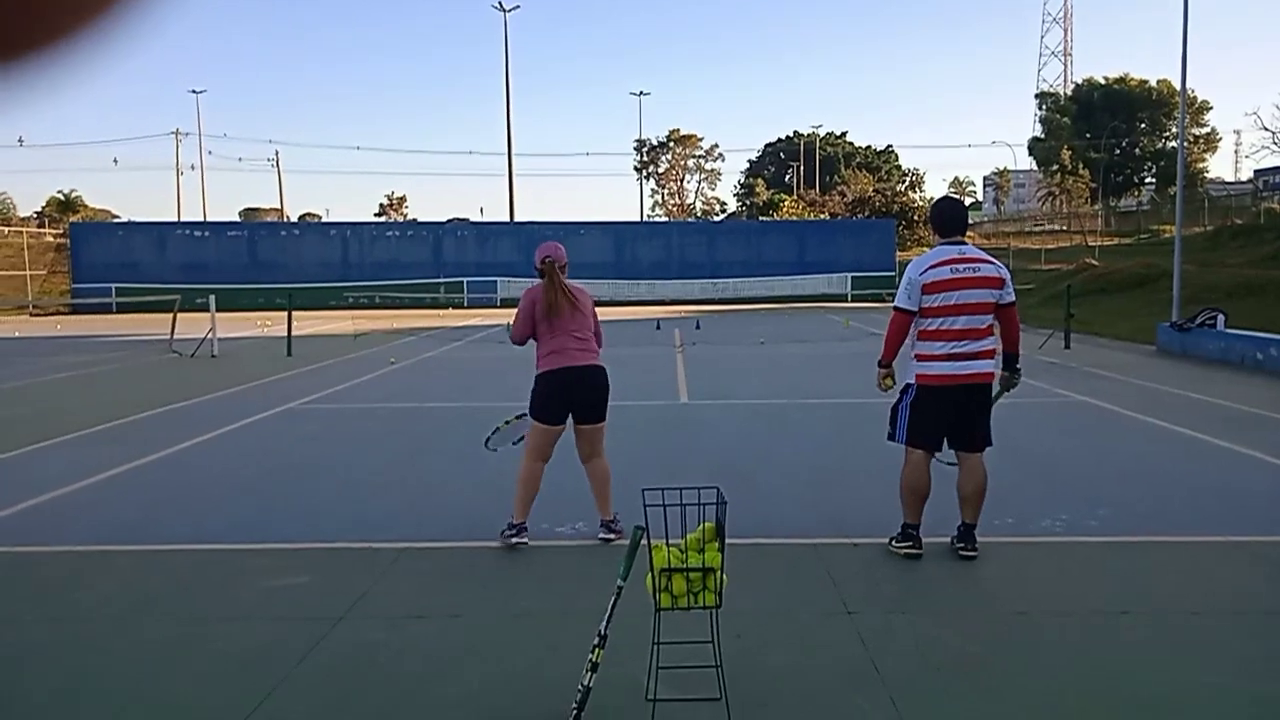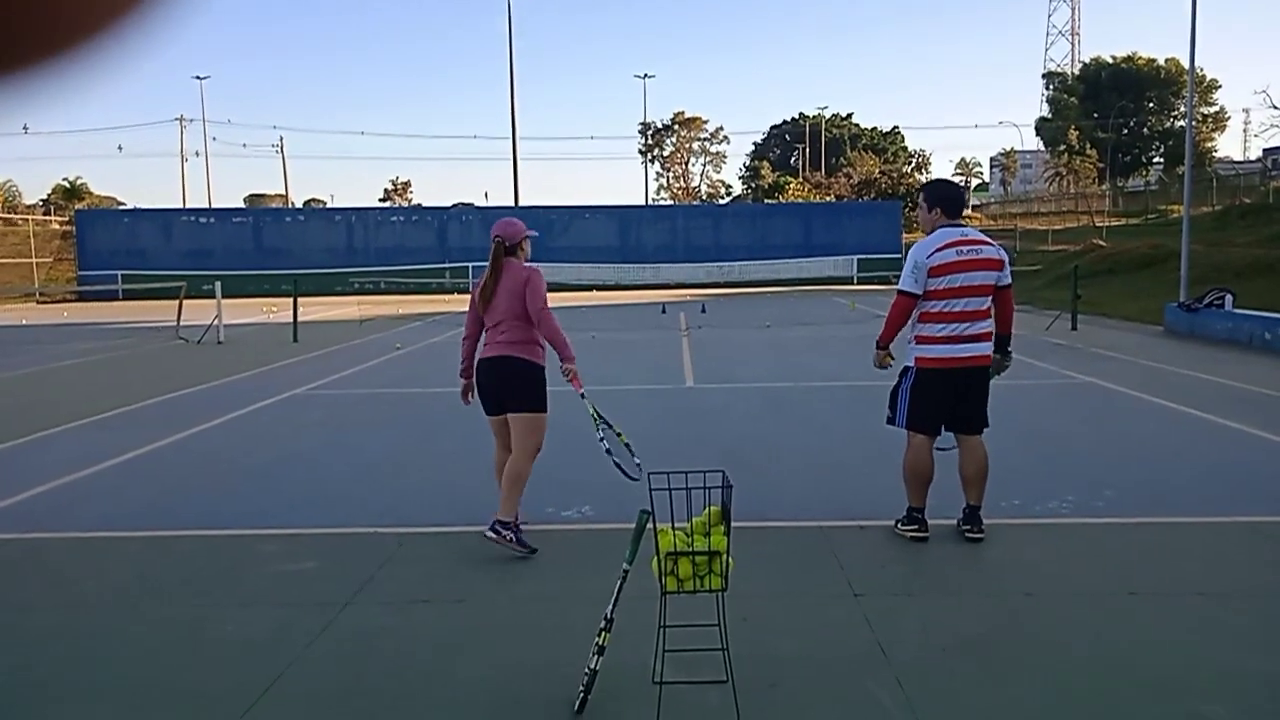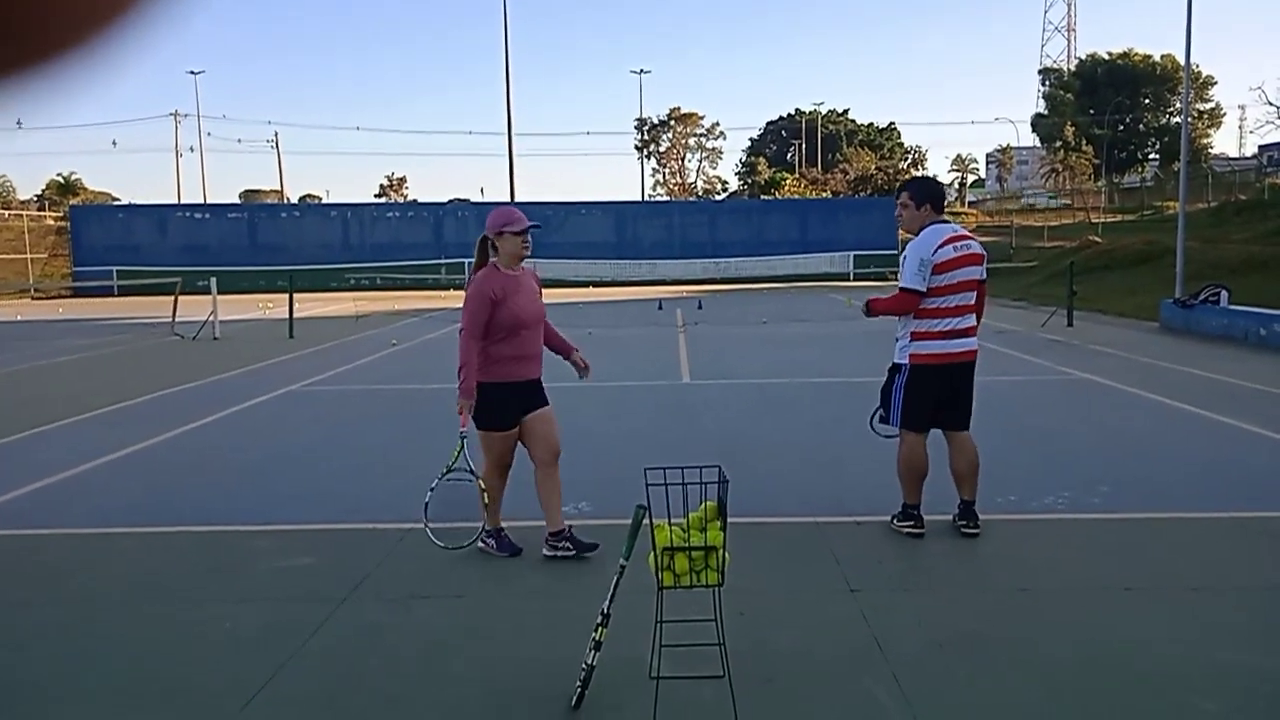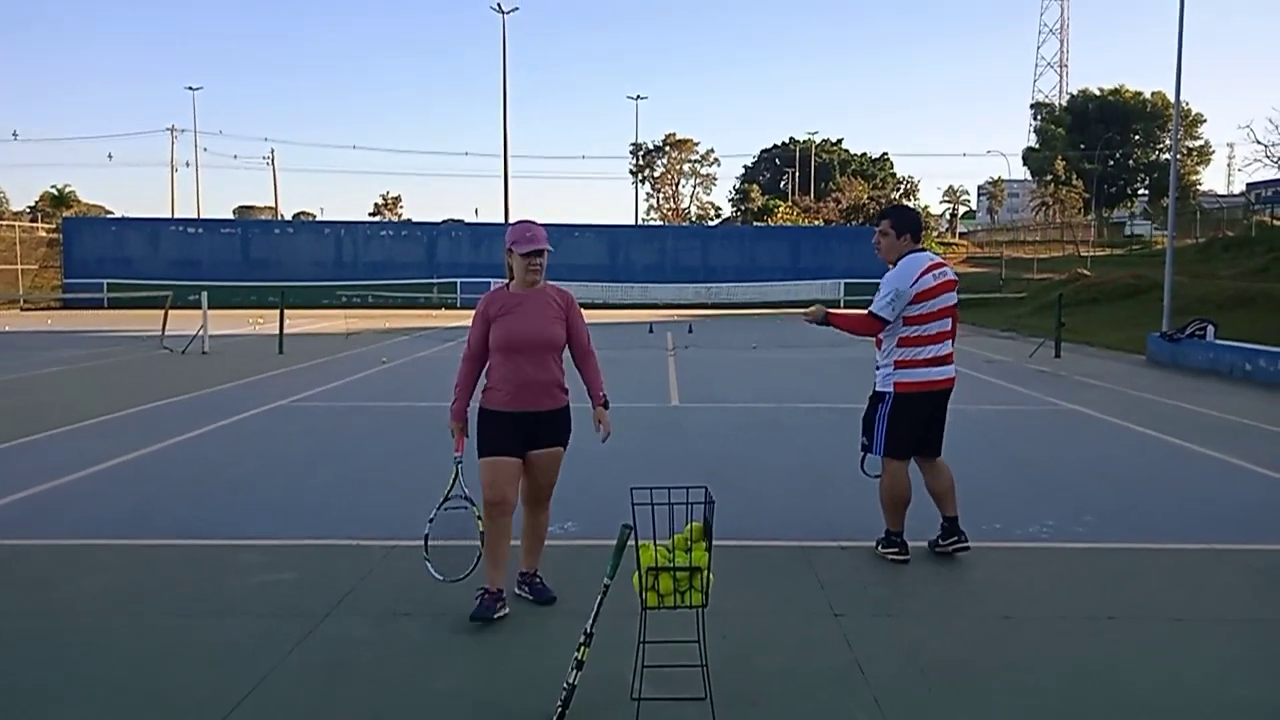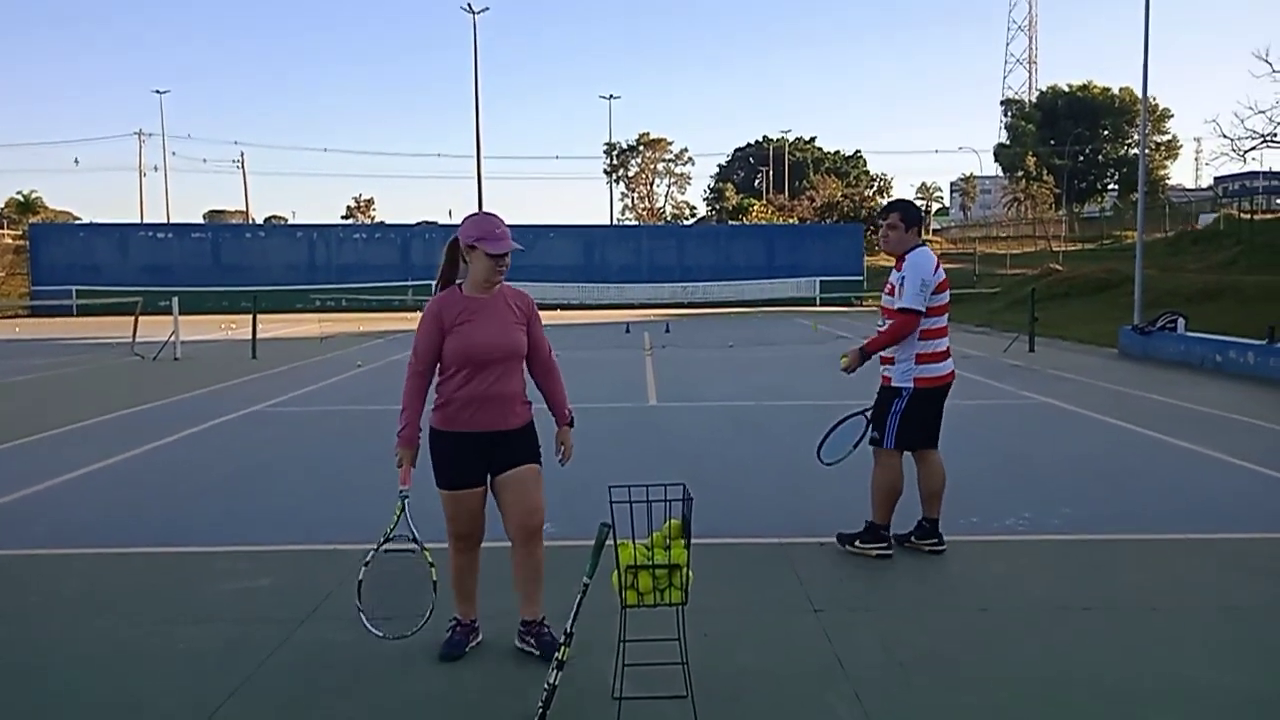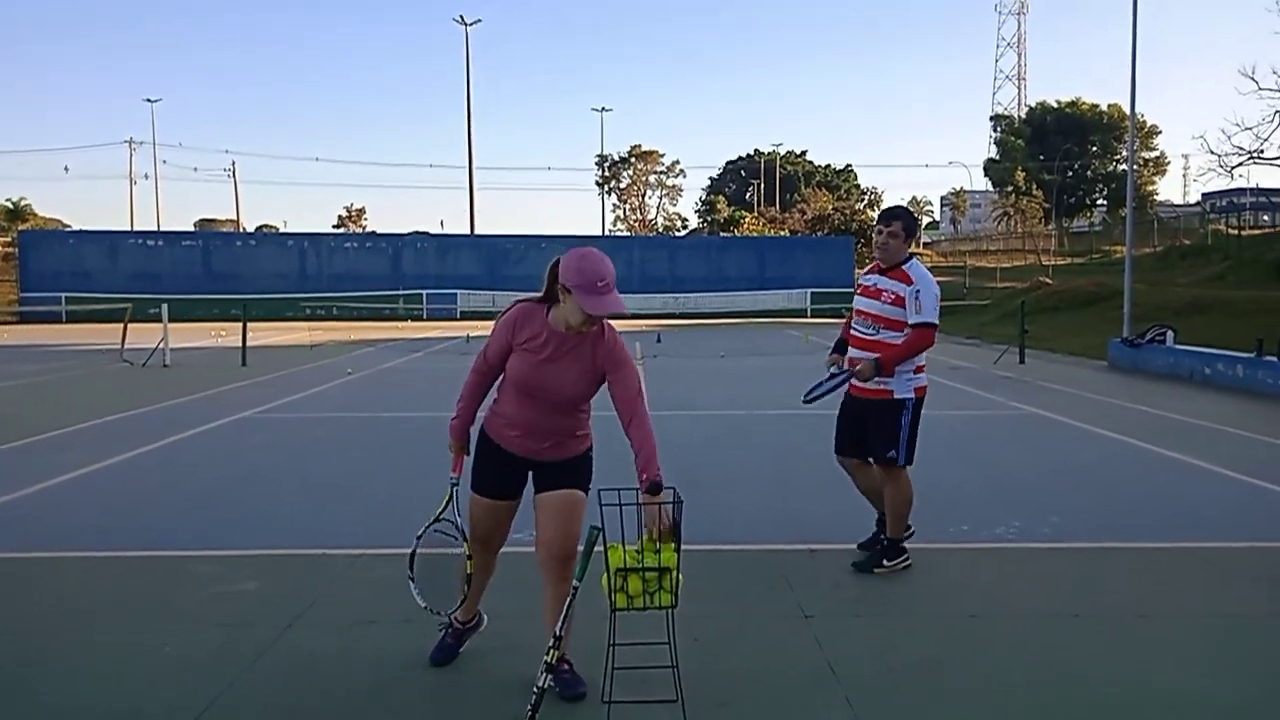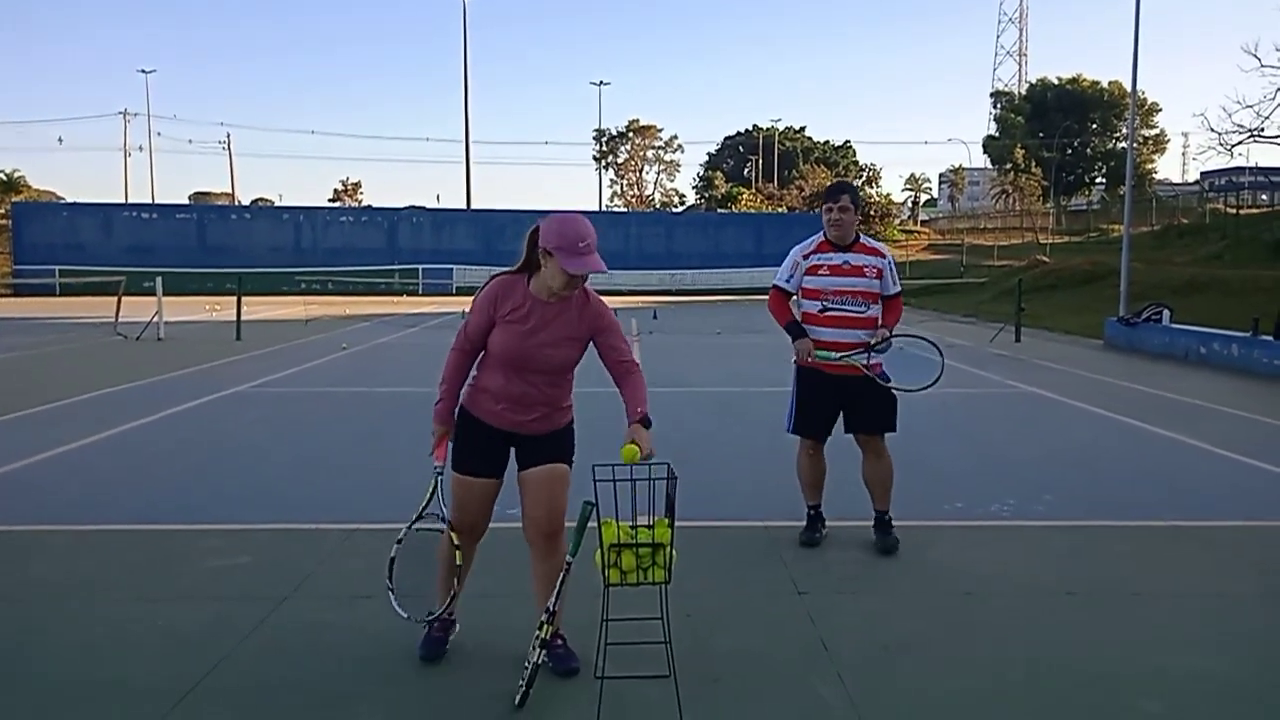
dt=0.7s
person 1, frame 1
left shoulder: (534, 294)
right shoulder: (584, 296)
left elbow: (518, 336)
left hip: (554, 379)
right hip: (593, 375)
left knee: (535, 457)
right knee: (594, 455)
left ankle: (518, 525)
right ankle: (607, 522)
person 1, frame 2
left shoulder: (487, 282)
right shoulder: (530, 275)
left elbow: (471, 333)
right elbow: (543, 317)
left wrist: (467, 374)
right wrist: (567, 356)
left hip: (489, 367)
right hip: (522, 368)
left knee: (507, 448)
right knee: (527, 449)
left ankle: (508, 513)
right ankle: (504, 524)
person 1, frame 3
left shoulder: (529, 278)
right shoulder: (485, 283)
right elbow: (469, 337)
left wrist: (570, 352)
right wrist: (467, 389)
left hip: (529, 385)
right hip: (493, 389)
left knee: (549, 455)
right knee: (499, 463)
left ankle: (557, 536)
right ankle: (491, 533)
person 1, frame 4
left shoulder: (563, 301)
right shoulder: (491, 303)
left elbow: (584, 353)
right elbow: (472, 358)
left wrist: (599, 401)
right wrist: (458, 410)
left hip: (551, 416)
right hip: (498, 416)
left knee: (538, 501)
right knee: (497, 504)
left ankle: (528, 576)
right ankle: (494, 593)
person 1, frame 5
left shoulder: (521, 304)
right shoulder: (441, 308)
left elbow: (543, 365)
right elbow: (419, 373)
left wrist: (564, 419)
right wrist: (407, 435)
left hip: (515, 433)
right hip: (455, 438)
left knee: (529, 529)
right knee: (464, 537)
left ankle: (532, 626)
right ankle: (465, 623)
person 1, frame 6
left shoulder: (609, 346)
right shoulder: (520, 319)
left elbow: (635, 415)
right elbow: (483, 371)
left wrist: (650, 486)
right wrist: (460, 427)
left hip: (567, 457)
right hip: (499, 446)
left knee: (559, 558)
right knee: (482, 541)
left ankle: (557, 658)
right ankle: (465, 619)
person 1, frame 7
left shoulder: (591, 310)
right shoulder: (499, 293)
left elbow: (626, 368)
right elbow: (463, 351)
left wrist: (638, 421)
right wrist: (443, 414)
left hip: (549, 431)
right hip: (481, 423)
left knee: (547, 533)
right knee: (465, 527)
left ankle: (551, 633)
right ankle: (443, 617)
person 2, frame 1
left shoulder: (920, 268)
right shoulder: (994, 269)
left elbow: (901, 322)
right elbow: (1010, 322)
left wrist: (885, 363)
right wrist: (1011, 364)
left hip: (930, 378)
right hip: (978, 377)
left knee: (917, 454)
right knee: (971, 455)
left ankle: (910, 534)
right ankle: (967, 535)
person 2, frame 2
left shoulder: (924, 250)
right shoulder: (993, 250)
left elbow: (904, 305)
right elbow: (1005, 303)
left wrist: (883, 344)
right wrist: (1002, 347)
left hip: (931, 361)
right hip: (977, 359)
left knee: (919, 437)
right knee: (971, 437)
left ankle: (915, 517)
right ankle: (973, 517)
person 2, frame 3
left shoulder: (920, 247)
right shoulder: (972, 244)
left elbow: (906, 302)
right elbow: (978, 298)
left wrist: (872, 306)
left hip: (921, 357)
right hip: (962, 353)
left knee: (912, 434)
right knee: (959, 432)
left ankle: (911, 513)
right ankle: (968, 512)
person 2, frame 4
left shoulder: (900, 276)
right shoulder: (943, 269)
left elbow: (870, 325)
left wrist: (827, 317)
left hip: (903, 385)
right hip: (939, 380)
left knee: (893, 461)
right knee: (929, 458)
left ankle: (894, 540)
right ankle: (952, 528)
person 2, frame 5
left shoulder: (914, 267)
right shoulder: (919, 263)
left elbow: (904, 324)
left wrist: (864, 352)
left hip: (911, 379)
right hip: (932, 375)
left knee: (886, 451)
right knee: (925, 450)
left ankle: (877, 534)
right ankle: (929, 530)
person 2, frame 6
left shoulder: (919, 282)
right shoulder: (868, 274)
left elbow: (924, 336)
left wrist: (879, 364)
right wrist: (839, 350)
left hip: (897, 392)
right hip: (858, 389)
left knee: (890, 467)
right knee: (849, 458)
left ankle: (894, 548)
right ankle: (893, 523)
person 2, frame 7
left shoulder: (879, 255)
right shoulder: (803, 254)
left elbow: (893, 301)
right elbow: (777, 298)
left wrist: (886, 328)
right wrist: (798, 335)
left hip: (865, 367)
right hip: (816, 367)
left knee: (873, 442)
right knee: (811, 442)
left ankle: (883, 522)
right ankle: (814, 516)
